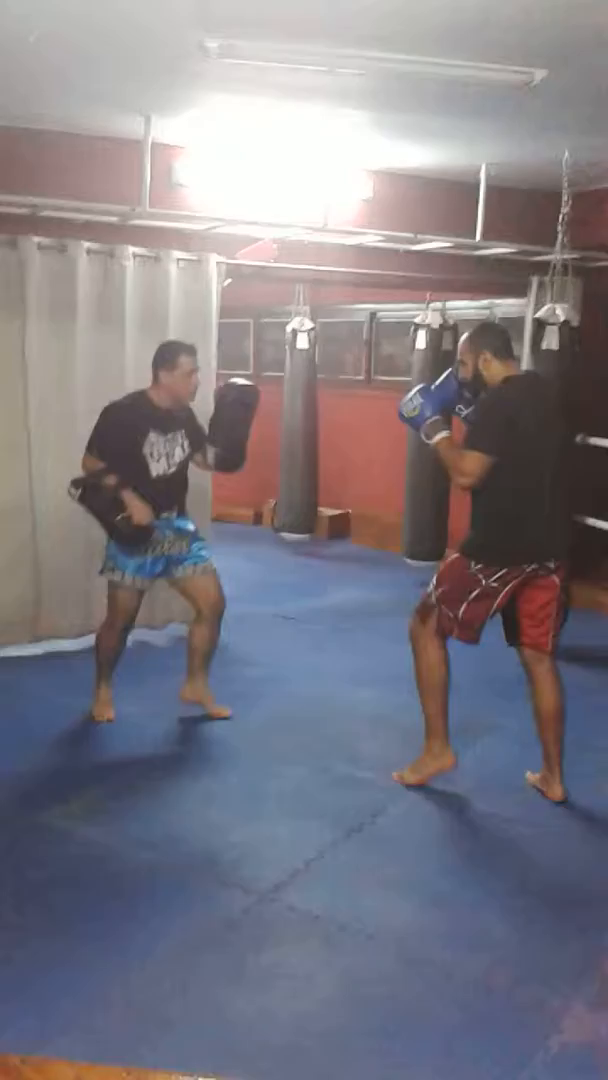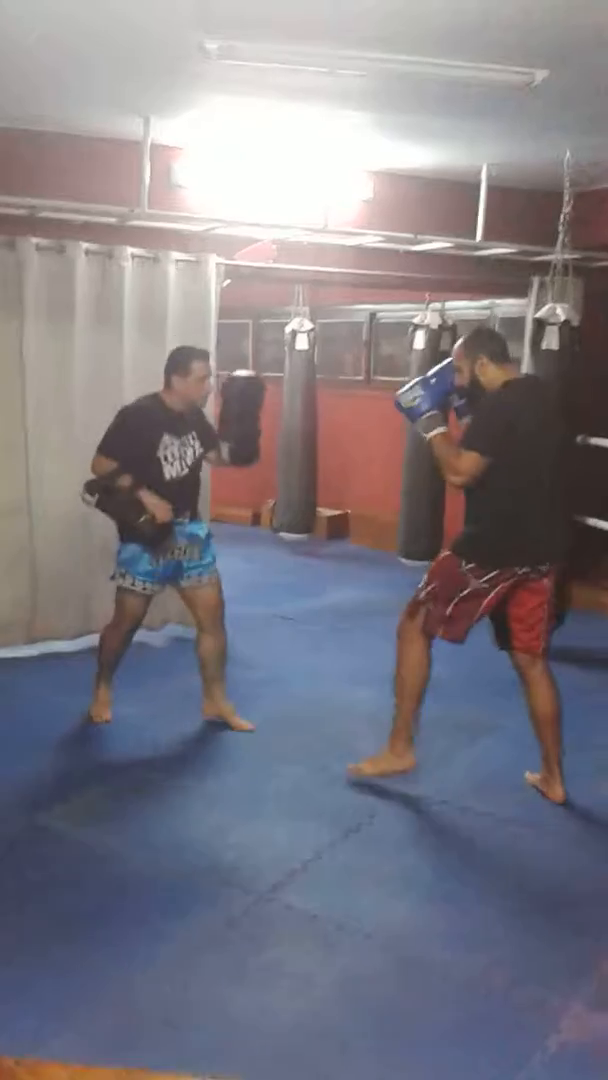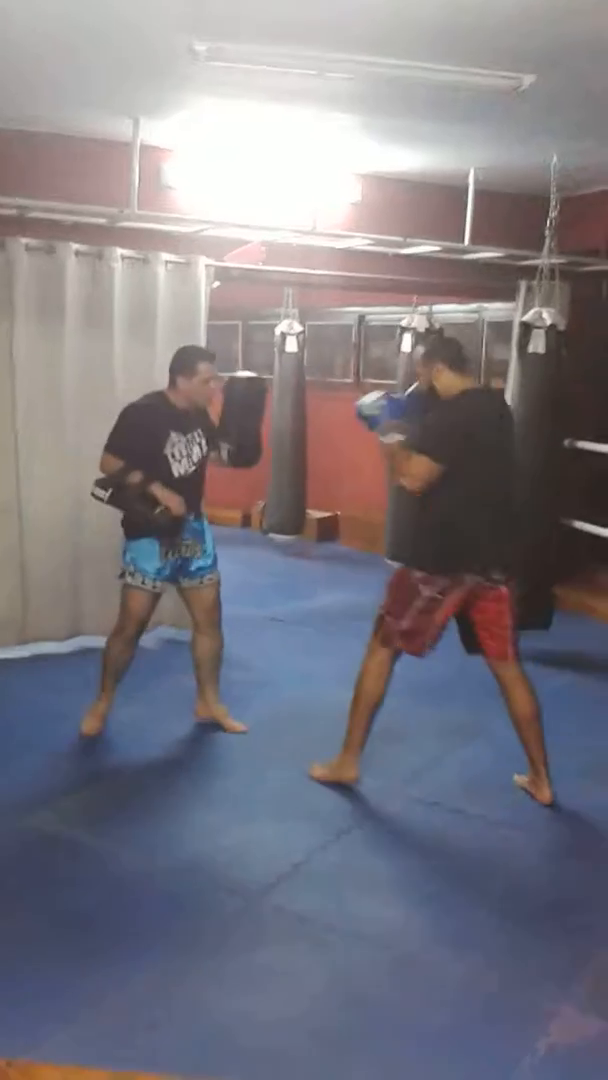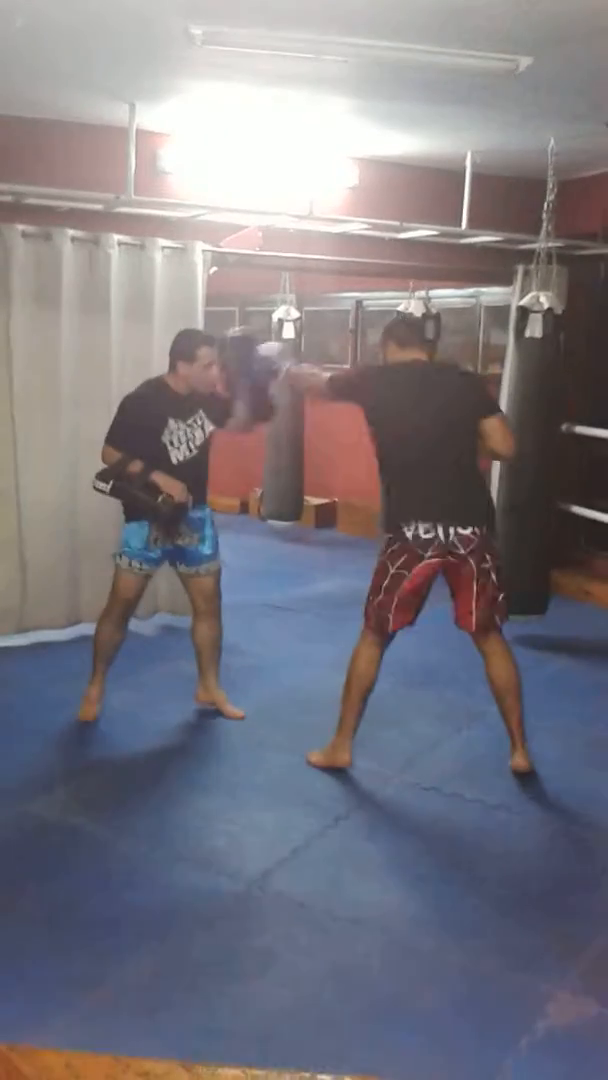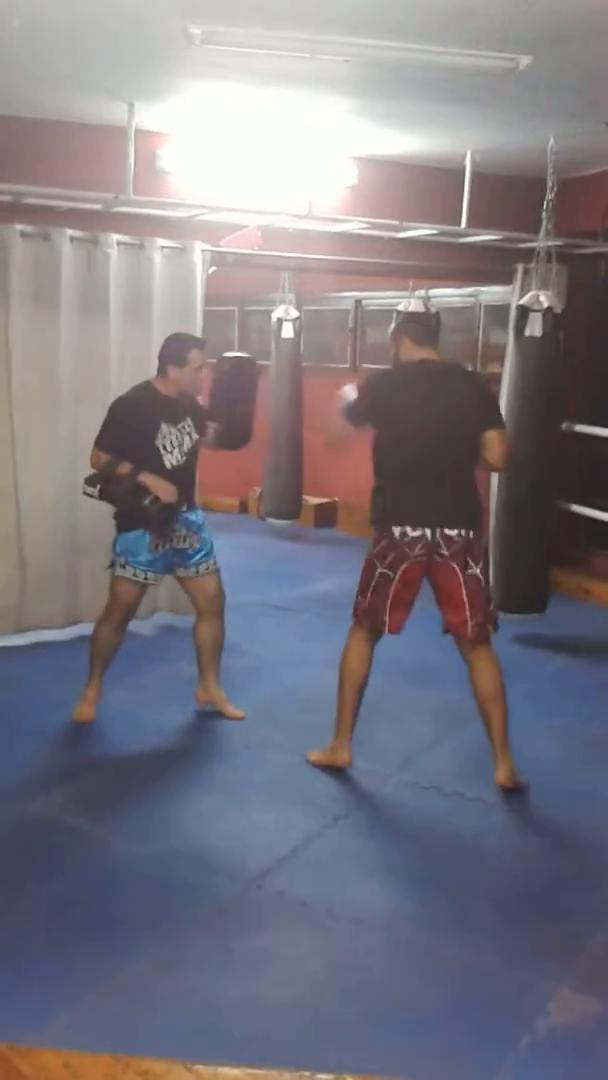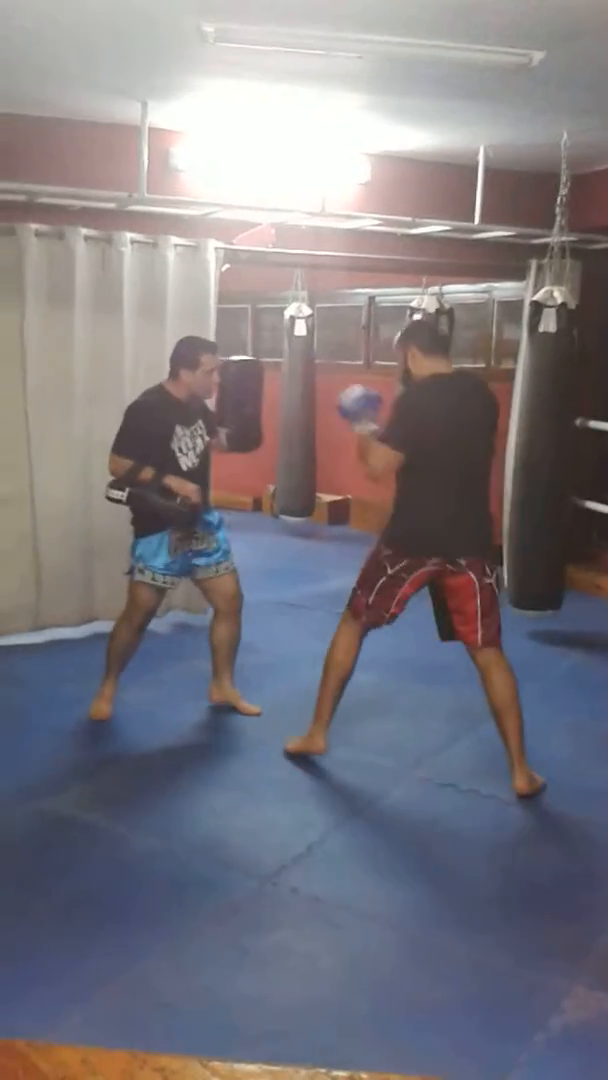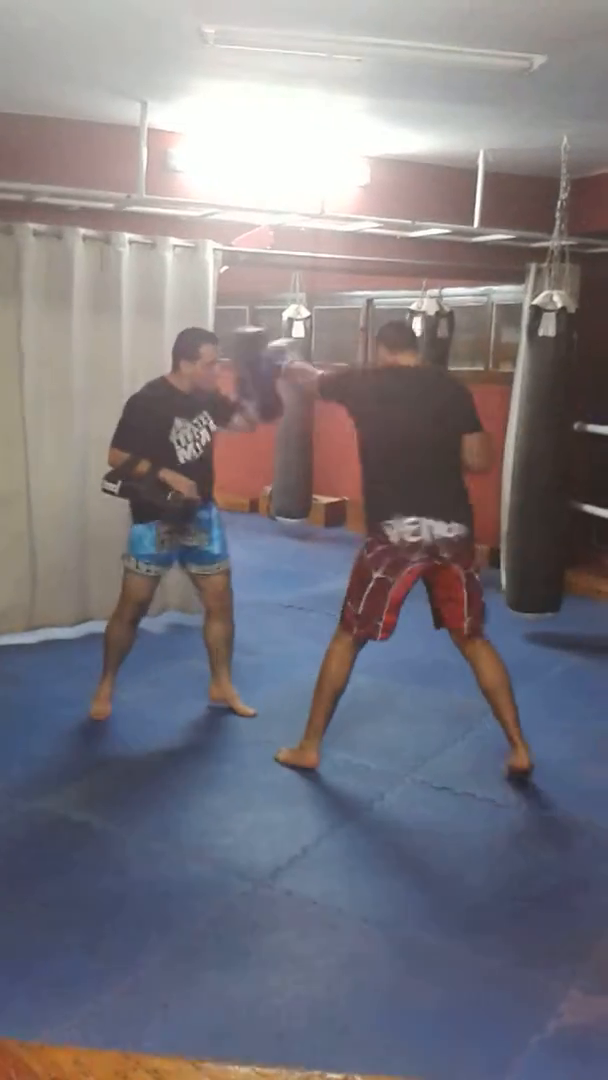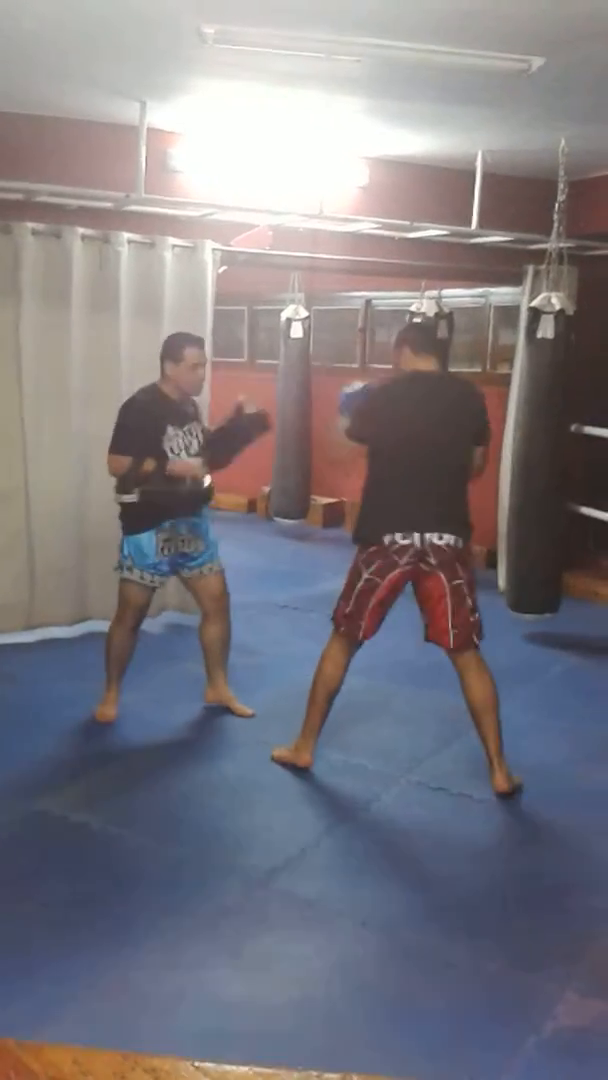
dt=0.2s
person 1, frame 1
left shoulder: (497, 402)
right shoulder: (539, 391)
left elbow: (466, 473)
left wrist: (432, 427)
right wrist: (460, 413)
left hip: (498, 548)
right hip: (546, 548)
left knee: (425, 628)
right knee: (539, 658)
left ankle: (438, 748)
right ankle: (553, 776)
person 1, frame 2
left shoulder: (499, 405)
right shoulder: (537, 394)
left elbow: (460, 472)
left wrist: (431, 423)
right wrist: (459, 411)
left hip: (492, 549)
right hip: (540, 550)
left knee: (414, 627)
right knee: (532, 661)
left ankle: (400, 748)
right ankle: (552, 777)
person 1, frame 3
left shoulder: (451, 414)
right shoulder: (498, 408)
left elbow: (413, 479)
left wrist: (391, 433)
left hip: (439, 559)
right hip: (492, 559)
left knee: (382, 649)
right knee: (506, 665)
left ankle: (346, 763)
right ankle: (540, 779)
person 1, frame 4
left shoulder: (376, 381)
right shoulder: (466, 383)
left elbow: (312, 382)
right elbow: (503, 447)
left wrist: (289, 366)
left hip: (411, 531)
right hip: (469, 528)
left knee: (374, 636)
right knee: (489, 636)
left ankle: (340, 747)
right ankle: (519, 750)
person 1, frame 5
left shoulder: (385, 386)
right shoulder: (475, 387)
right elbow: (497, 459)
left wrist: (355, 411)
left hip: (400, 530)
right hip: (459, 531)
left knee: (363, 634)
right knee: (477, 646)
left ankle: (340, 744)
right ankle: (503, 763)
person 1, frame 6
left shoulder: (415, 400)
right shoulder: (482, 394)
left elbow: (379, 468)
left wrist: (363, 426)
left hip: (413, 540)
right hip: (471, 543)
left knee: (352, 624)
right knee: (488, 652)
left ankle: (316, 734)
right ankle: (522, 771)
person 1, frame 7
left shoulder: (364, 382)
right shoulder: (452, 389)
left elbow: (313, 380)
right elbow: (477, 461)
left wrist: (285, 365)
left hip: (394, 532)
right hip: (451, 529)
left knee: (348, 637)
right knee: (473, 639)
left ankle: (309, 746)
right ankle: (518, 749)
person 1, frame 8
left shoulder: (383, 396)
right shoulder: (471, 398)
left elbow: (346, 446)
left wrist: (356, 416)
left hip: (389, 538)
right hip: (448, 539)
left knee: (343, 638)
right knee: (466, 654)
left ankle: (304, 745)
right ankle: (499, 769)
person 2, frame 1
left shoulder: (183, 415)
right shoulder: (122, 414)
left elbow: (206, 459)
right elbow: (91, 465)
right wrist: (128, 498)
left hip: (177, 526)
right hip: (134, 532)
left knee: (212, 603)
right knee: (121, 618)
left ankle: (196, 686)
right ankle: (103, 690)
person 2, frame 2
left shoulder: (194, 417)
right shoulder: (137, 416)
left elbow: (219, 458)
right elbow: (102, 466)
right wrist: (145, 496)
left hip: (190, 531)
right hip: (145, 535)
left knee: (213, 617)
right knee: (126, 621)
left ankle: (216, 702)
right ankle: (103, 689)
person 2, frame 3
left shoulder: (199, 414)
right shoulder: (142, 413)
right elbow: (109, 464)
right wrist: (157, 489)
left hip: (193, 530)
right hip: (151, 534)
left knee: (209, 617)
right knee: (132, 624)
left ankle: (209, 703)
right ankle: (102, 704)
person 2, frame 4
left shoulder: (203, 395)
right shoulder: (142, 402)
right elbow: (111, 456)
right wrist: (159, 478)
left hip: (195, 516)
right hip: (148, 520)
left knee: (208, 604)
right knee: (121, 606)
left ankle: (209, 689)
right ankle: (94, 689)
person 2, frame 5
left shoulder: (186, 402)
right shoulder: (131, 406)
left elbow: (213, 437)
right elbow: (99, 459)
right wrist: (146, 479)
left hip: (187, 519)
right hip: (142, 525)
left knee: (212, 602)
right knee: (119, 610)
left ankle: (209, 688)
right ankle: (91, 690)
person 2, frame 6
left shoulder: (196, 405)
right shoulder: (146, 410)
left elbow: (219, 442)
right elbow: (118, 465)
right wrist: (170, 481)
left hip: (203, 522)
right hip: (160, 528)
left knee: (230, 603)
right knee: (139, 614)
left ankle: (223, 687)
right ankle: (107, 688)
person 2, frame 7
left shoulder: (205, 396)
right shoulder: (147, 402)
left elbow: (242, 422)
right elbow: (117, 458)
right wrist: (165, 476)
left hip: (201, 516)
right hip: (155, 521)
left knee: (221, 602)
right knee: (131, 607)
left ankle: (222, 687)
right ankle: (106, 688)
person 2, frame 8
left shoulder: (188, 406)
right shoulder: (140, 408)
left elbow: (203, 448)
right elbow: (117, 464)
left wrist: (236, 426)
right wrist: (173, 467)
left hip: (190, 522)
right hip: (148, 528)
left knee: (216, 604)
right knee: (130, 615)
left ankle: (218, 687)
right ankle: (111, 693)
